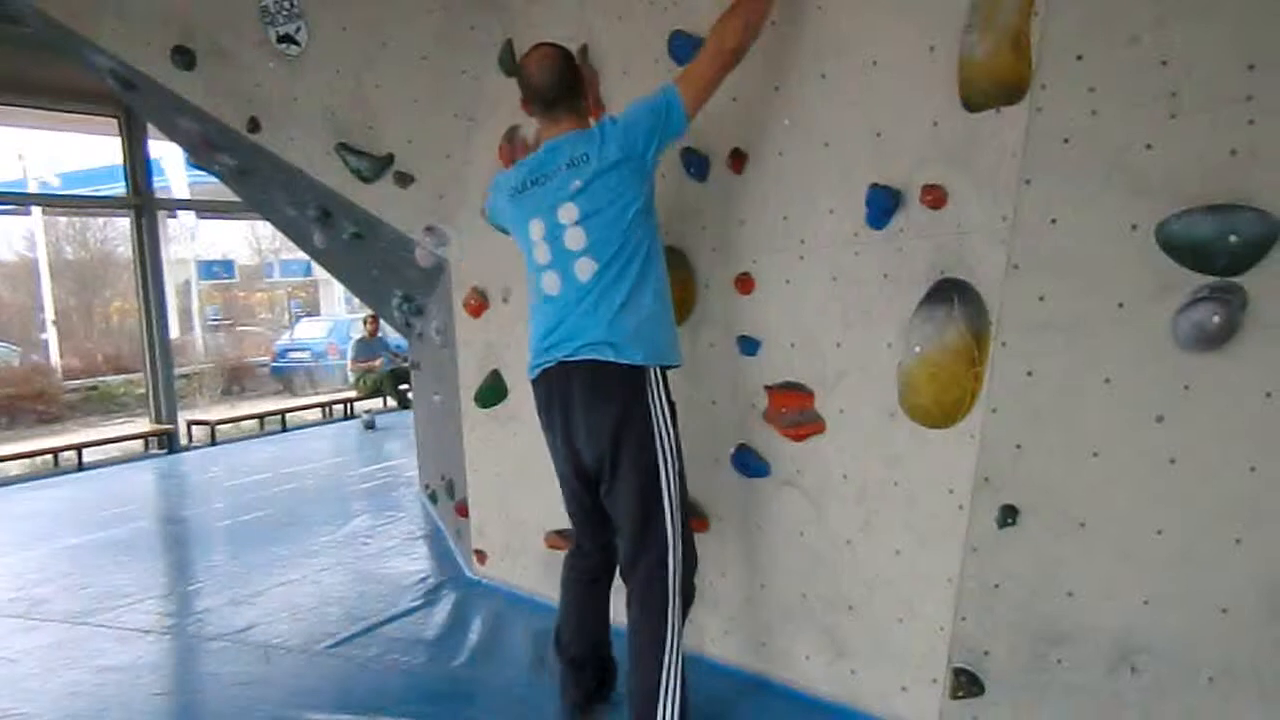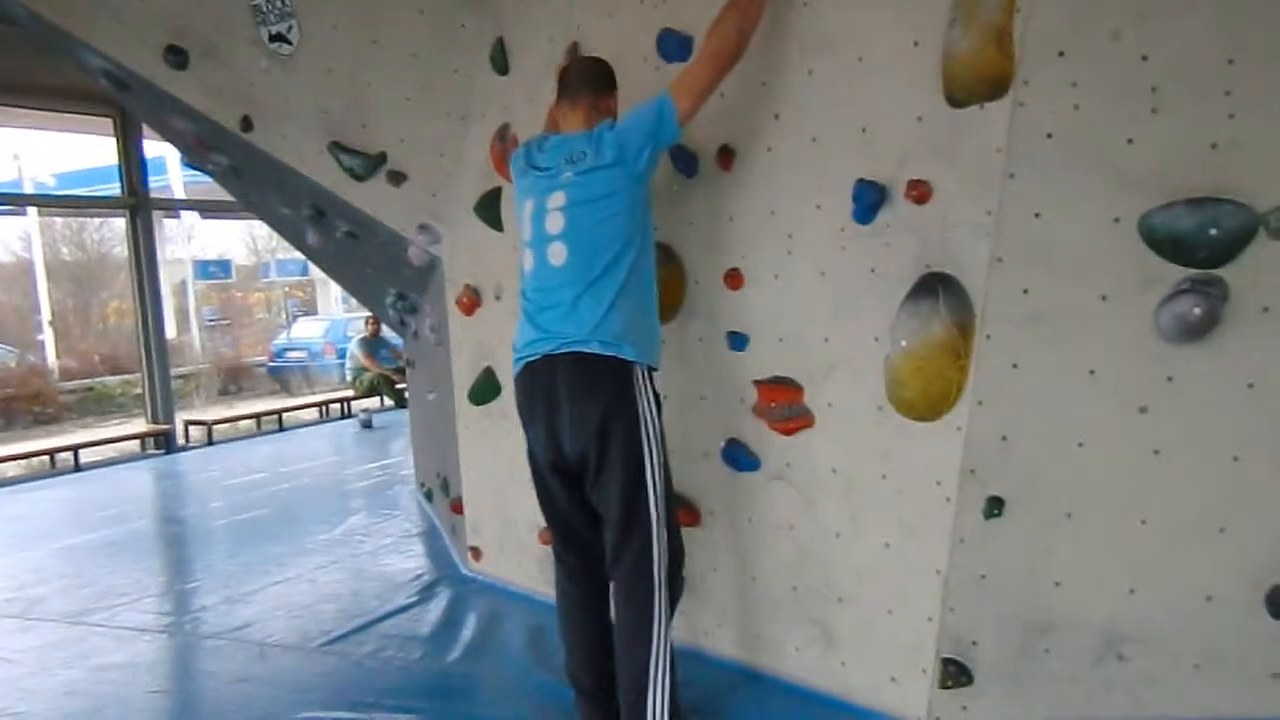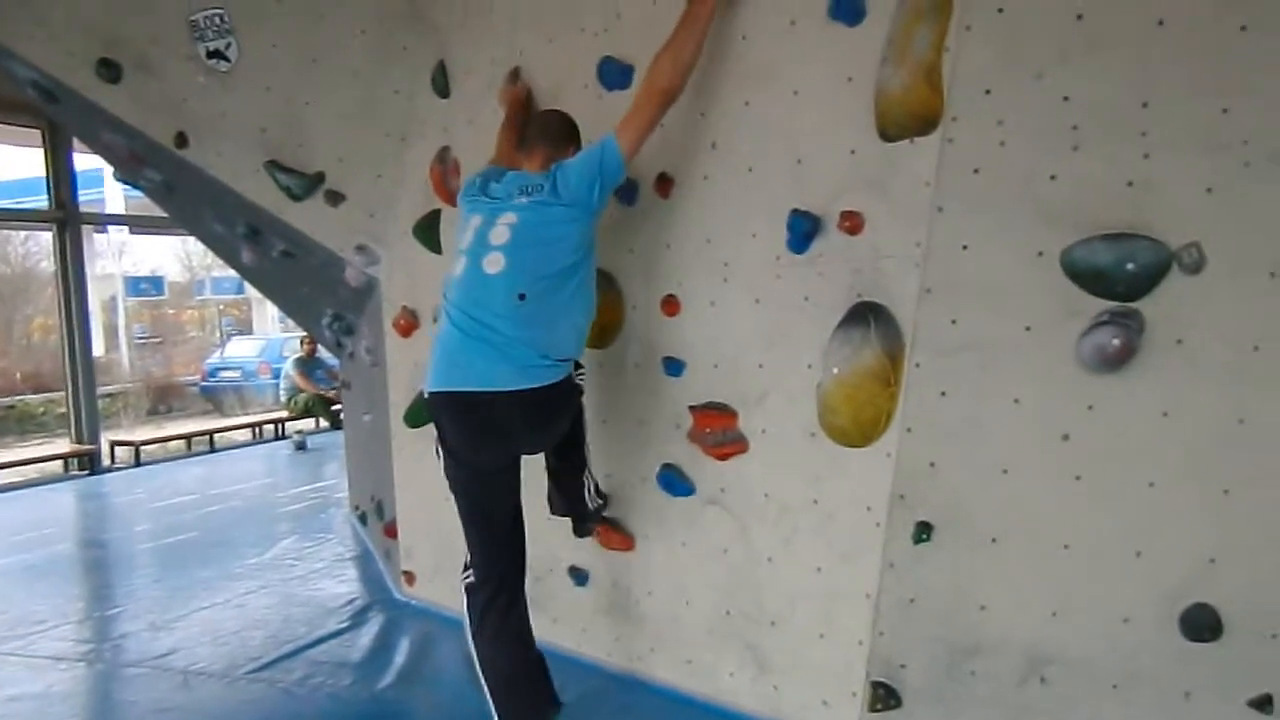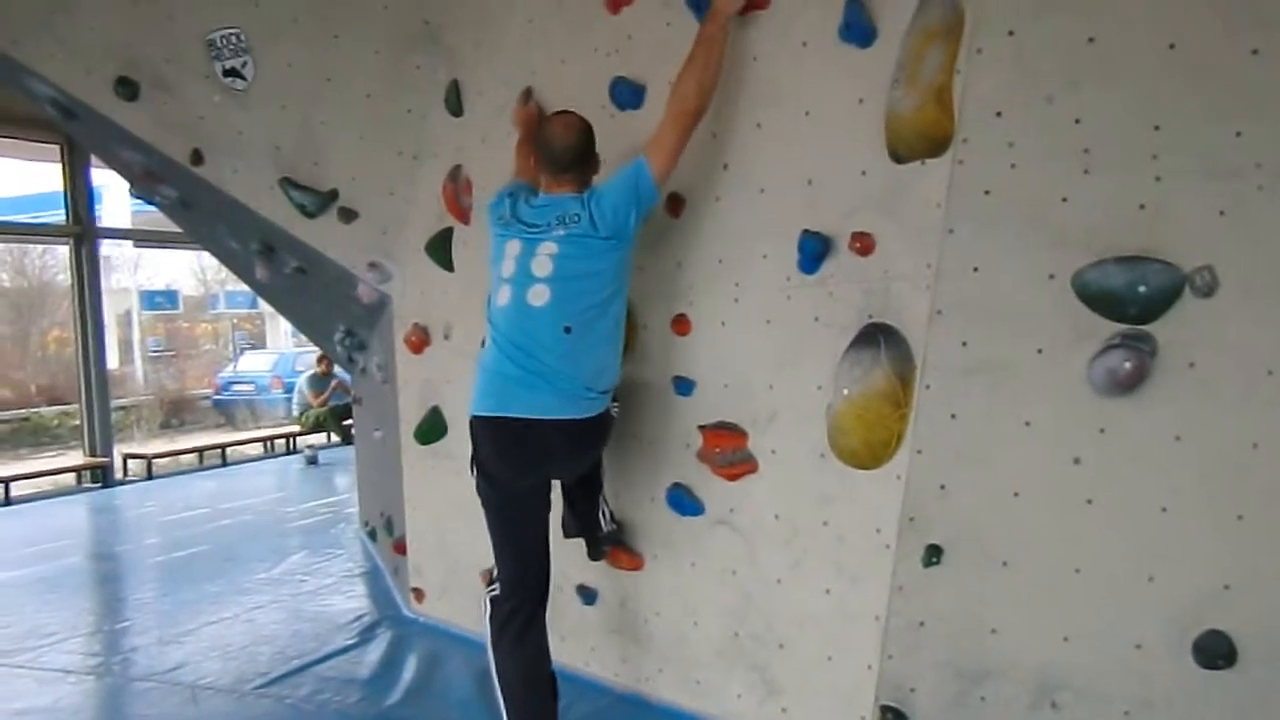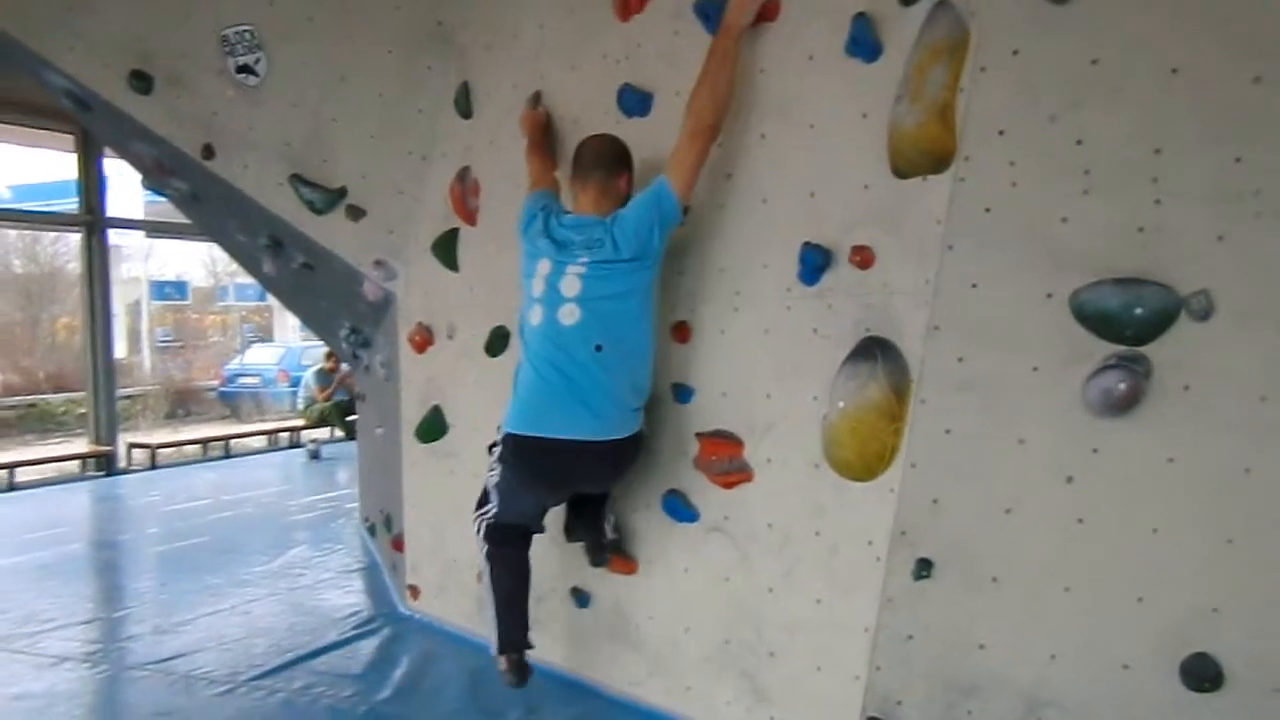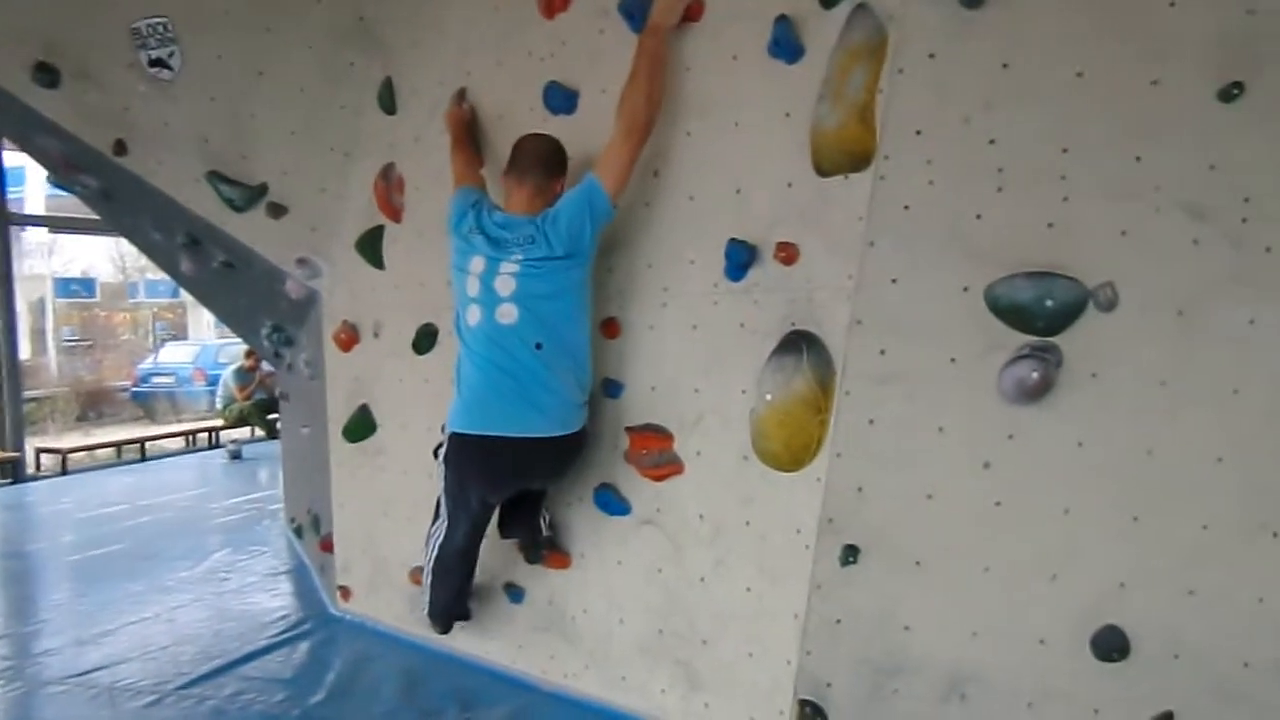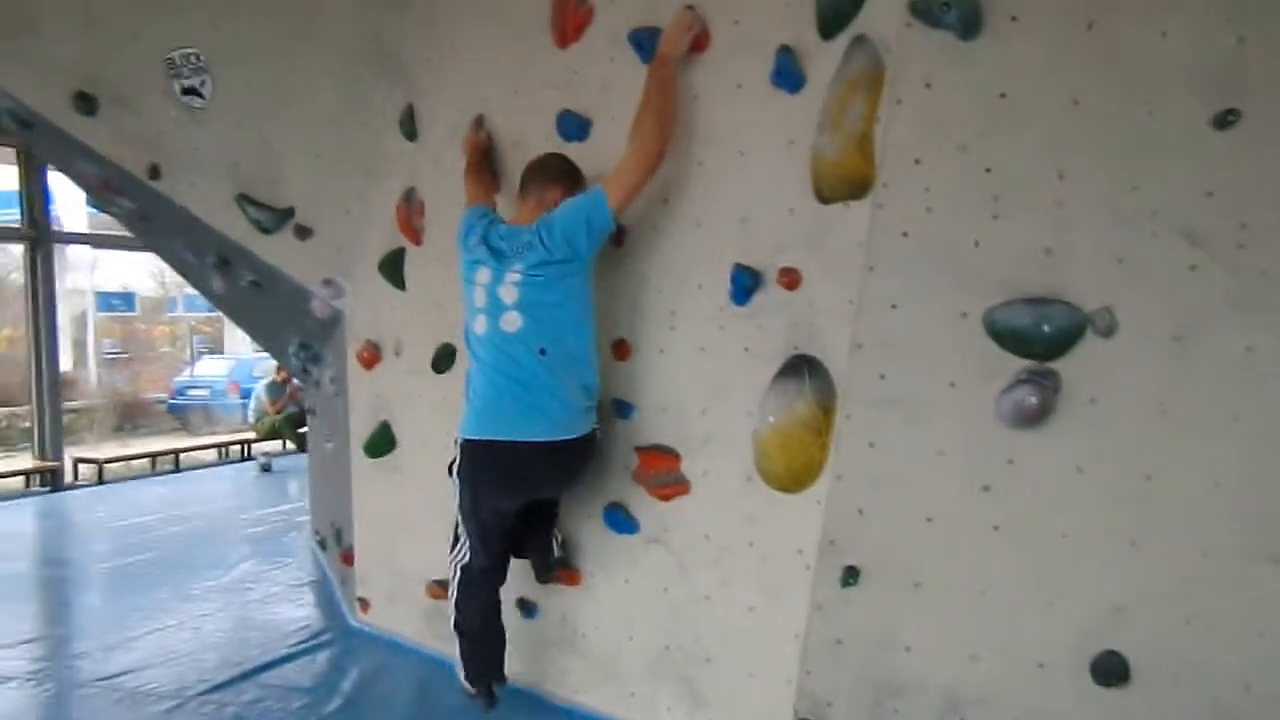
dt=0.7s
person 1, frame 1
left shoulder: (511, 185)
right shoulder: (622, 142)
left hip: (553, 387)
right hip: (622, 379)
left knee: (591, 547)
right knee: (657, 561)
person 1, frame 2
left shoulder: (528, 163)
right shoulder: (621, 145)
left wrist: (565, 84)
left hip: (536, 382)
right hip: (605, 376)
left knee: (578, 555)
right knee: (644, 561)
person 1, frame 3
left shoulder: (478, 192)
right shoulder: (576, 185)
left elbow: (505, 158)
right elbow: (658, 93)
left wrist: (513, 111)
left hip: (457, 404)
right hip: (535, 404)
left knee: (491, 574)
right ankle: (580, 503)
person 1, frame 4
left shoulder: (506, 213)
right shoulder: (611, 213)
left elbow: (526, 168)
right elbow: (684, 113)
left wrist: (526, 128)
left hip: (498, 429)
right hip: (574, 431)
left knee: (517, 595)
right ankle: (594, 527)
person 1, frame 5
left shoulder: (539, 229)
right shoulder: (635, 234)
left elbow: (541, 166)
right elbow: (700, 130)
left wrist: (536, 134)
left hip: (530, 446)
right hip: (611, 449)
left knee: (502, 521)
left ankle: (510, 644)
right ankle: (593, 529)
person 1, frame 6
left shoulder: (469, 227)
right shoulder: (568, 232)
left elbow: (466, 165)
right elbow: (632, 130)
left wrist: (461, 128)
left hip: (476, 441)
right hip: (556, 443)
left knee: (455, 531)
left ankle: (444, 610)
right ankle: (528, 526)
person 1, frame 7
left shoulder: (478, 239)
right shoulder: (567, 236)
left elbow: (480, 185)
right elbow: (646, 155)
left wrist: (476, 154)
right wrist: (667, 56)
left hip: (488, 448)
right hip: (566, 447)
left knee: (478, 560)
left ankle: (480, 679)
right ankle: (540, 546)
